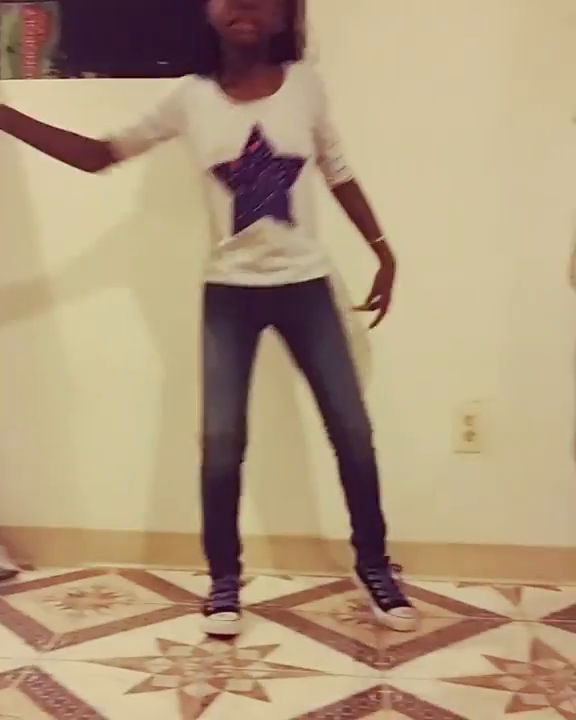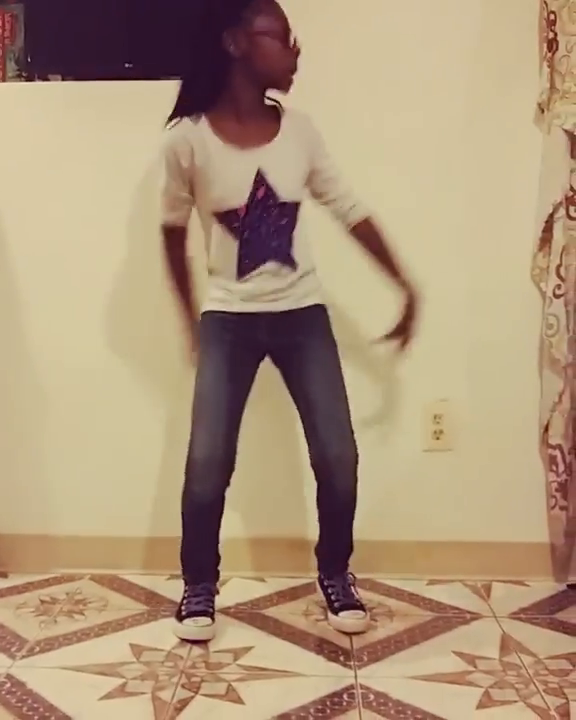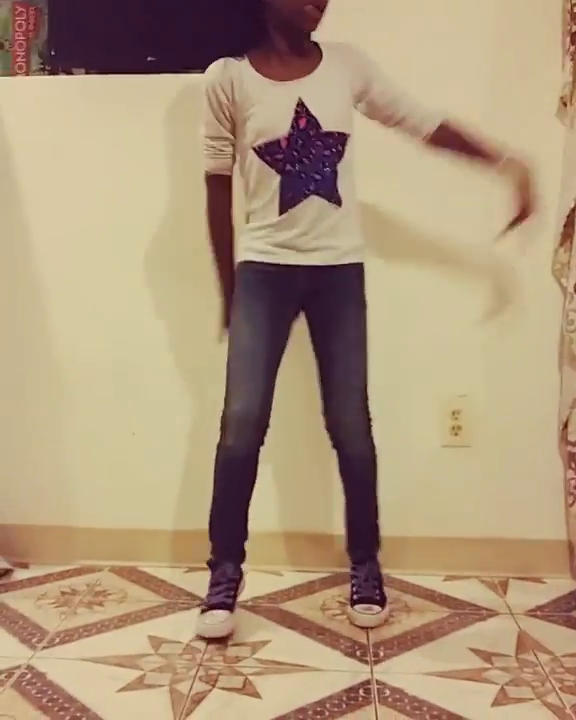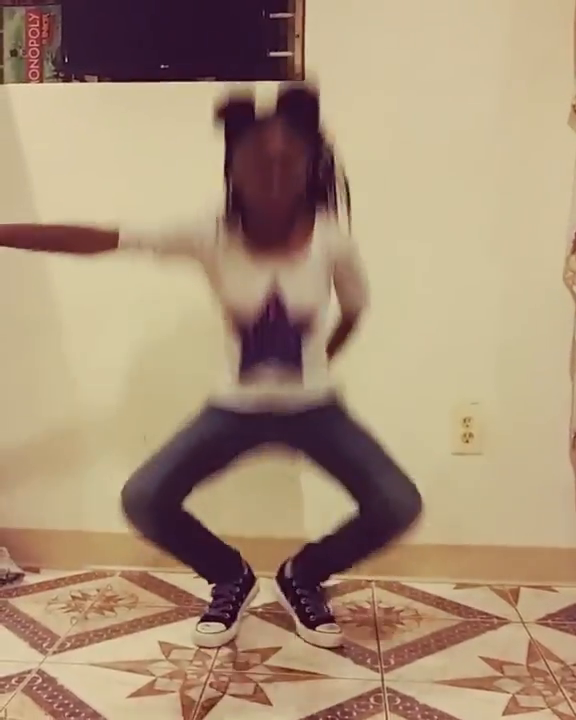
dt=0.5s
person 1, frame 1
left shoulder: (305, 85)
right shoulder: (189, 97)
left elbow: (339, 174)
right elbow: (99, 154)
left wrist: (382, 252)
left hip: (305, 285)
right hip: (231, 291)
left knee: (352, 430)
right knee: (222, 441)
left ankle: (374, 563)
right ankle: (224, 578)
person 1, frame 2
left shoulder: (300, 132)
right shoulder: (187, 139)
left elbow: (353, 213)
right elbow: (173, 233)
left wrist: (407, 287)
right wrist: (191, 322)
left hip: (301, 313)
right hip: (226, 317)
left knee: (338, 456)
right knee: (209, 460)
left ankle: (336, 571)
right ankle: (199, 582)
person 1, frame 3
left shoulder: (348, 67)
right shoulder: (227, 78)
left elbow: (429, 126)
right elbow: (218, 186)
left wrist: (506, 164)
right wrist: (229, 288)
left hip: (339, 272)
right hip: (262, 273)
left knee: (349, 426)
right knee: (242, 422)
left ankle: (364, 562)
right ankle: (225, 571)
person 1, frame 4
left shoulder: (332, 243)
right shoulder: (209, 236)
left elbow: (353, 307)
right elbow: (103, 239)
left hip: (311, 409)
right hip: (235, 411)
left knee: (399, 507)
right knee: (143, 501)
left ankle: (306, 573)
right ankle: (229, 575)
